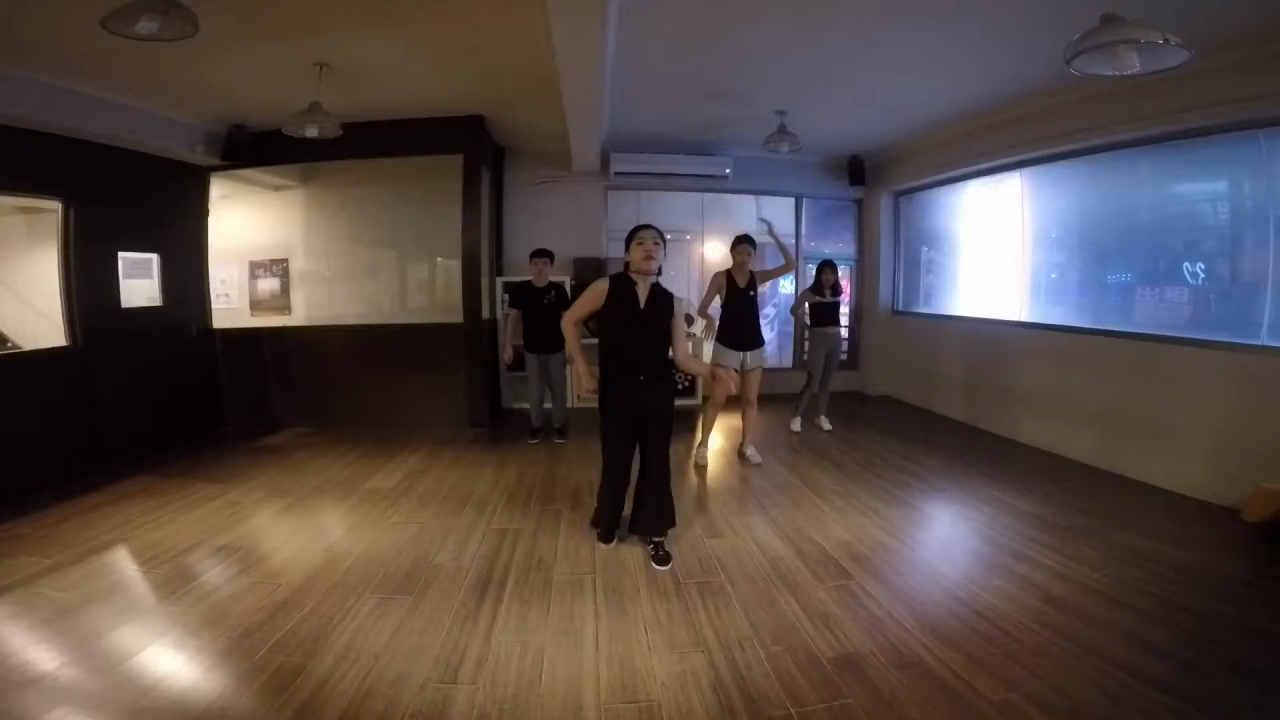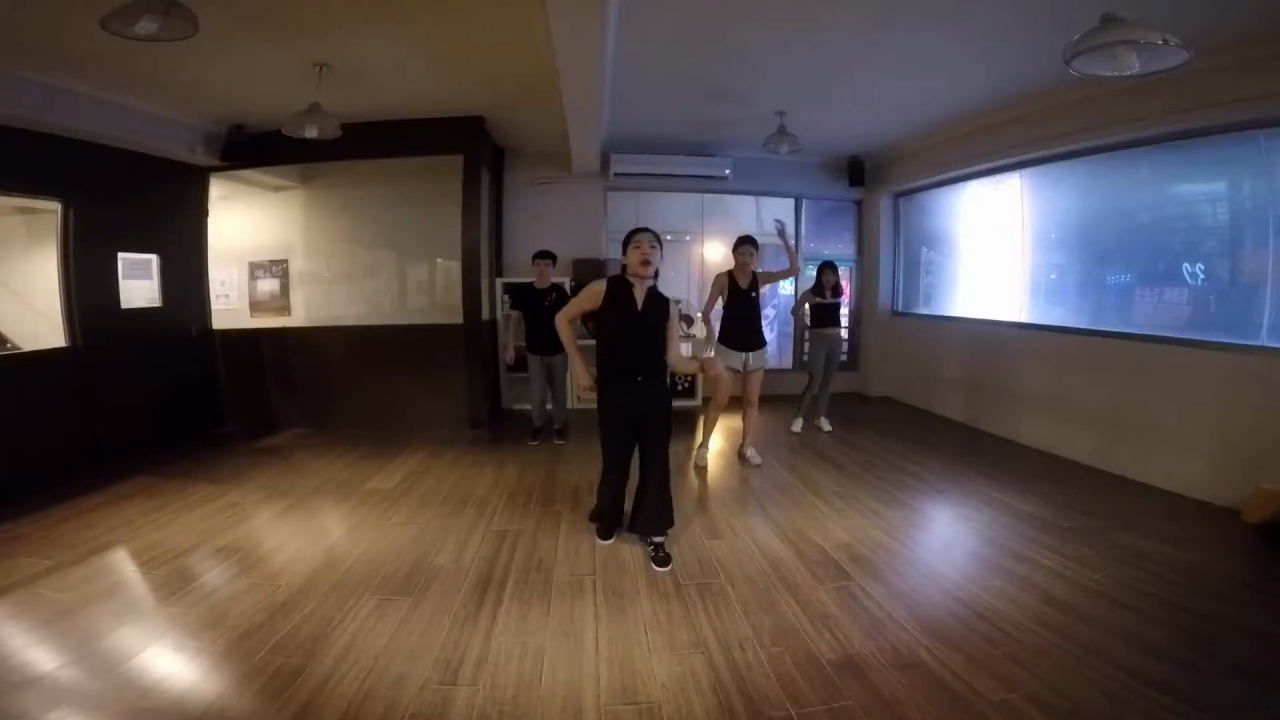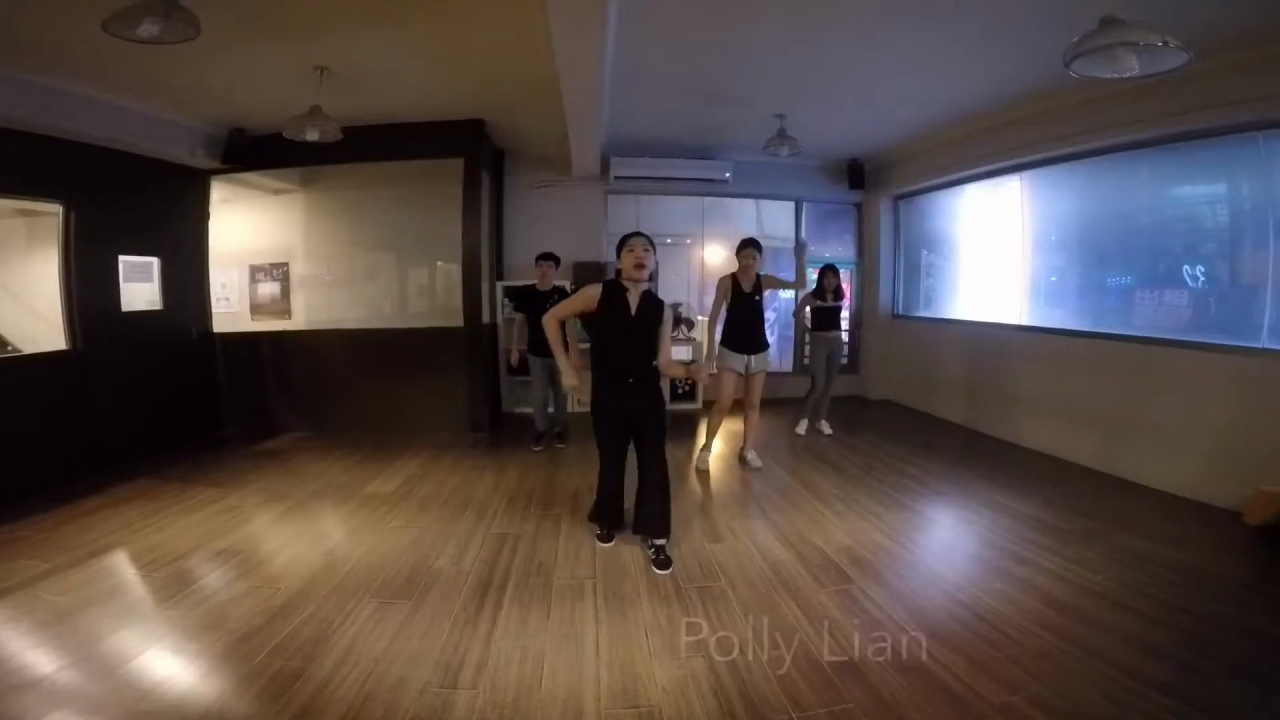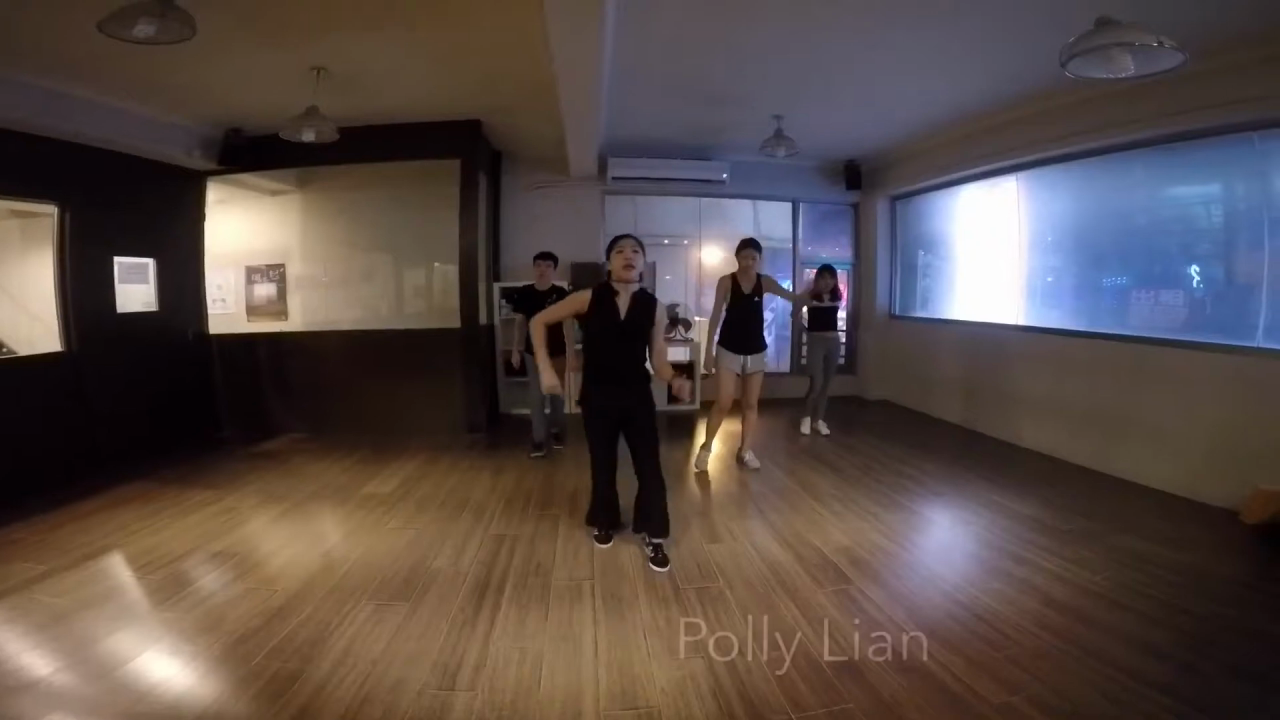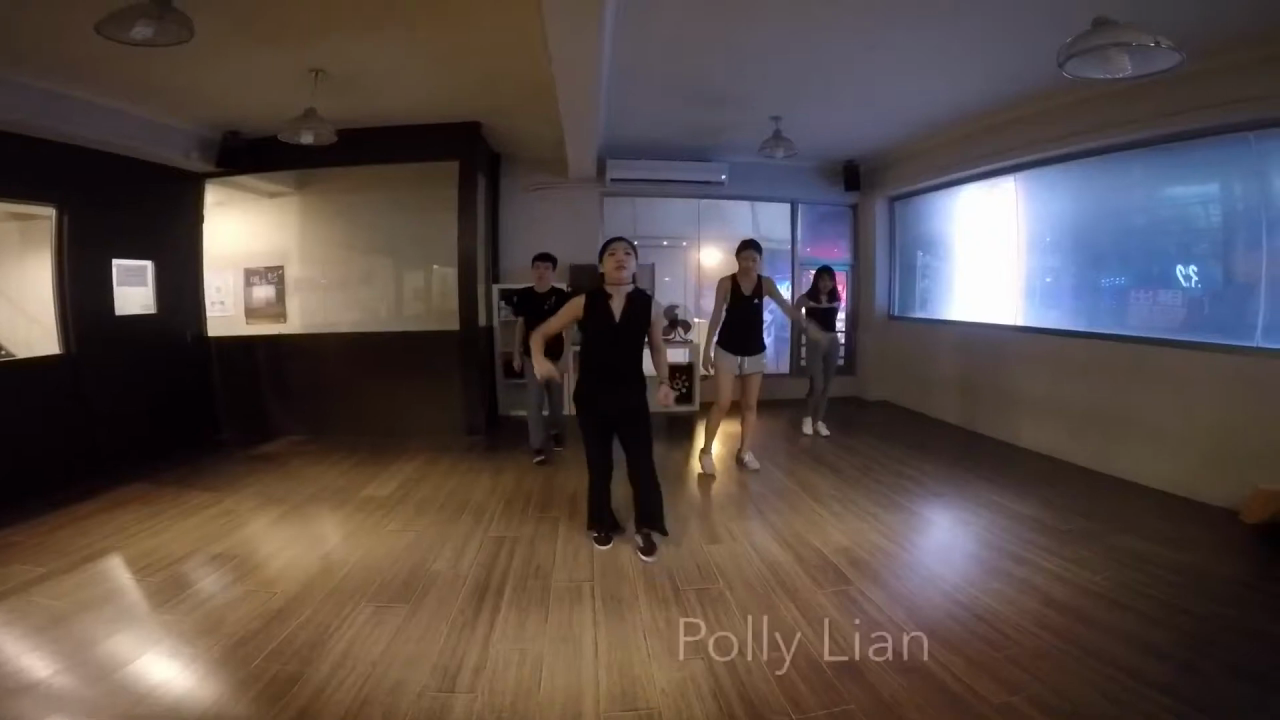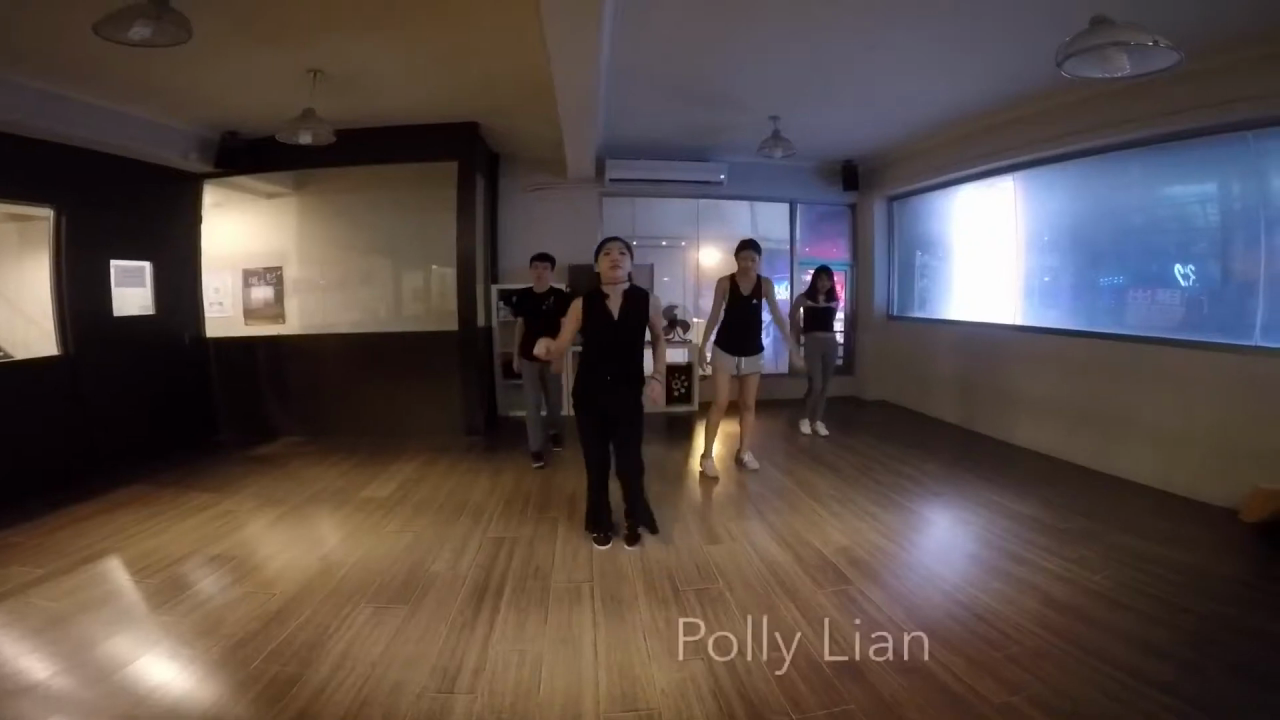
dt=0.1s
person 1, frame 1
left shoulder: (670, 302)
right shoulder: (607, 288)
left elbow: (683, 357)
right elbow: (570, 321)
left wrist: (712, 372)
right wrist: (581, 368)
left hip: (658, 393)
right hip: (617, 393)
left knee: (657, 464)
right knee: (616, 463)
left ankle: (654, 534)
right ankle: (607, 523)
person 1, frame 2
left shoulder: (666, 305)
right shoulder: (604, 289)
left elbow: (673, 359)
right elbow: (563, 318)
left wrist: (703, 365)
right wrist: (579, 365)
left hip: (655, 394)
right hip: (615, 393)
left knee: (656, 464)
right knee: (615, 462)
left ankle: (654, 535)
right ankle: (608, 519)
person 1, frame 3
left shoulder: (660, 308)
right shoulder: (599, 294)
left elbow: (664, 362)
right elbow: (551, 318)
left wrist: (691, 371)
right wrist: (565, 367)
left hip: (649, 396)
right hip: (609, 395)
left knee: (654, 467)
right knee: (612, 464)
left ankle: (655, 539)
right ankle: (607, 521)
person 1, frame 4
left shoulder: (653, 307)
right shoulder: (589, 298)
left elbow: (659, 361)
right elbow: (538, 322)
left wrist: (675, 380)
right wrist: (545, 368)
left hip: (637, 396)
right hip: (597, 395)
left knee: (649, 465)
right knee: (602, 464)
left ankle: (654, 536)
right ankle: (604, 522)
person 1, frame 5
left shoulder: (648, 305)
right shoulder: (584, 303)
left elbow: (658, 350)
right elbow: (541, 334)
left wrist: (664, 382)
right wrist: (539, 358)
left hip: (632, 396)
right hip: (592, 395)
left knee: (642, 464)
right knee: (598, 463)
left ankle: (647, 528)
right ankle: (602, 524)
person 1, frame 6
left shoulder: (646, 301)
right shoulder: (583, 304)
left elbow: (659, 339)
right elbow: (561, 347)
left wrist: (657, 377)
right wrist: (546, 348)
left hip: (628, 394)
right hip: (590, 394)
left knee: (629, 461)
right knee: (596, 462)
left ankle: (635, 521)
right ankle: (600, 524)
person 2, frame 1
left shoulder: (758, 277)
right shoulder: (721, 277)
left elbow: (790, 265)
right elbow: (702, 308)
left wrist: (775, 237)
right wrist: (709, 318)
left hip: (754, 346)
right hip: (727, 345)
left knee: (750, 400)
right knee: (718, 399)
left ankle: (746, 445)
right ankle: (702, 445)
person 2, frame 2
left shoulder: (760, 278)
right shoulder: (723, 278)
left elbow: (794, 270)
right elbow: (706, 311)
left wrist: (785, 240)
right wrist: (709, 327)
left hip: (756, 347)
right hip: (729, 346)
left knee: (752, 400)
right knee: (720, 399)
left ankle: (747, 446)
right ankle: (703, 446)
person 2, frame 3
left shoulder: (764, 281)
right shoulder: (726, 282)
left elbow: (798, 285)
right elbow: (714, 315)
left wrist: (800, 257)
right wrist: (711, 345)
left hip: (758, 350)
right hip: (731, 349)
left knee: (753, 404)
right knee: (723, 403)
left ankle: (747, 450)
right ankle: (705, 449)
person 2, frame 4
left shoulder: (765, 282)
right shoulder: (726, 282)
left elbow: (795, 300)
right elbow: (716, 316)
right wrist: (709, 349)
left hip: (756, 350)
right hip: (729, 349)
left knee: (751, 404)
right knee: (723, 403)
left ankle: (745, 451)
right ankle: (705, 449)
person 2, frame 5
left shoulder: (765, 283)
right shoulder: (726, 283)
left elbow: (787, 308)
right elbow: (716, 316)
left wrist: (811, 329)
right wrist: (707, 349)
left hip: (755, 351)
right hip: (728, 350)
left knee: (750, 404)
right knee: (722, 403)
left ankle: (744, 451)
right ankle: (706, 451)
person 2, frame 6
left shoulder: (765, 284)
right shoulder: (724, 283)
left elbow: (777, 317)
right elbow: (715, 316)
left wrist: (792, 348)
right wrist: (702, 347)
left hip: (753, 352)
right hip: (725, 350)
left knee: (747, 405)
right knee: (720, 404)
left ankle: (744, 451)
right ankle: (707, 455)
person 3, frame 1
left shoulder: (558, 290)
right shoulder: (520, 290)
right elbow: (513, 318)
right wrist: (508, 346)
left hip: (555, 349)
right hip: (532, 350)
left knee: (558, 391)
right knee: (535, 392)
left ankle: (559, 425)
right ankle: (537, 425)
person 3, frame 2
left shoulder: (560, 292)
right shoulder: (522, 291)
right elbow: (515, 319)
right wrist: (510, 346)
left hip: (557, 351)
right hip: (534, 351)
left knee: (559, 392)
right knee: (538, 393)
left ankle: (559, 426)
right ankle: (538, 426)
person 3, frame 3
left shoulder: (562, 294)
right shoulder: (524, 293)
right elbow: (519, 322)
left wrist: (573, 351)
right wrist: (514, 348)
right hip: (536, 353)
left knee: (560, 395)
right knee: (539, 395)
left ankle: (559, 429)
right ankle: (541, 430)
person 3, frame 4
left shoulder: (561, 294)
right shoulder: (523, 293)
left elbow: (568, 325)
right elbow: (520, 322)
left wrist: (567, 354)
right wrist: (516, 350)
left hip: (557, 352)
right hip: (533, 353)
left knee: (557, 396)
right knee: (536, 396)
left ankle: (556, 430)
right ankle: (539, 440)
person 3, frame 5
left shoulder: (560, 296)
right shoulder: (523, 295)
right elbow: (520, 325)
left wrist: (564, 356)
right wrist: (517, 353)
left hip: (555, 356)
right hip: (531, 356)
left knee: (556, 400)
right knee: (534, 402)
left ankle: (555, 432)
right ankle: (538, 446)
person 3, frame 6
left shoulder: (559, 296)
right shoulder: (522, 296)
right elbow: (520, 325)
right wrist: (516, 355)
left hip: (552, 358)
right hip: (529, 358)
left knee: (554, 401)
right knee: (532, 404)
left ankle: (554, 432)
right ankle: (536, 449)
person 4, frame 1
left shoulder: (838, 293)
right shoulder: (809, 293)
right elbow: (794, 311)
right wrist: (807, 326)
left hip: (835, 338)
right hip: (818, 338)
left knee: (826, 380)
right knee: (813, 380)
left ankle: (821, 416)
right ankle: (797, 417)
person 4, frame 2
left shoulder: (839, 294)
right shoulder: (810, 294)
right elbow: (795, 312)
right wrist: (807, 327)
left hip: (836, 339)
right hip: (818, 339)
left knee: (827, 381)
right knee: (814, 381)
left ankle: (821, 417)
right ankle: (799, 417)
person 4, frame 3
left shoulder: (840, 297)
right shoulder: (812, 297)
right elbow: (797, 315)
right wrist: (810, 330)
left hip: (837, 342)
right hip: (819, 341)
left knee: (828, 384)
right knee: (817, 384)
left ankle: (821, 420)
right ankle: (804, 420)
person 4, frame 4
left shoulder: (837, 298)
right shoulder: (809, 297)
left hip: (834, 342)
right hip: (816, 342)
left knee: (826, 384)
right knee: (816, 384)
left ankle: (819, 420)
right ankle: (807, 418)
person 4, frame 5
left shoulder: (836, 300)
right shoulder: (806, 299)
left hip: (832, 343)
right hip: (815, 343)
left knee: (826, 386)
right knee: (817, 386)
left ankle: (819, 421)
right ankle: (808, 417)
person 4, frame 6
left shoulder: (834, 300)
right shoulder: (804, 298)
right elbow: (793, 316)
left hip: (830, 343)
right hip: (812, 343)
left knee: (824, 386)
right knee: (815, 386)
left ankle: (817, 421)
right ankle: (805, 419)
